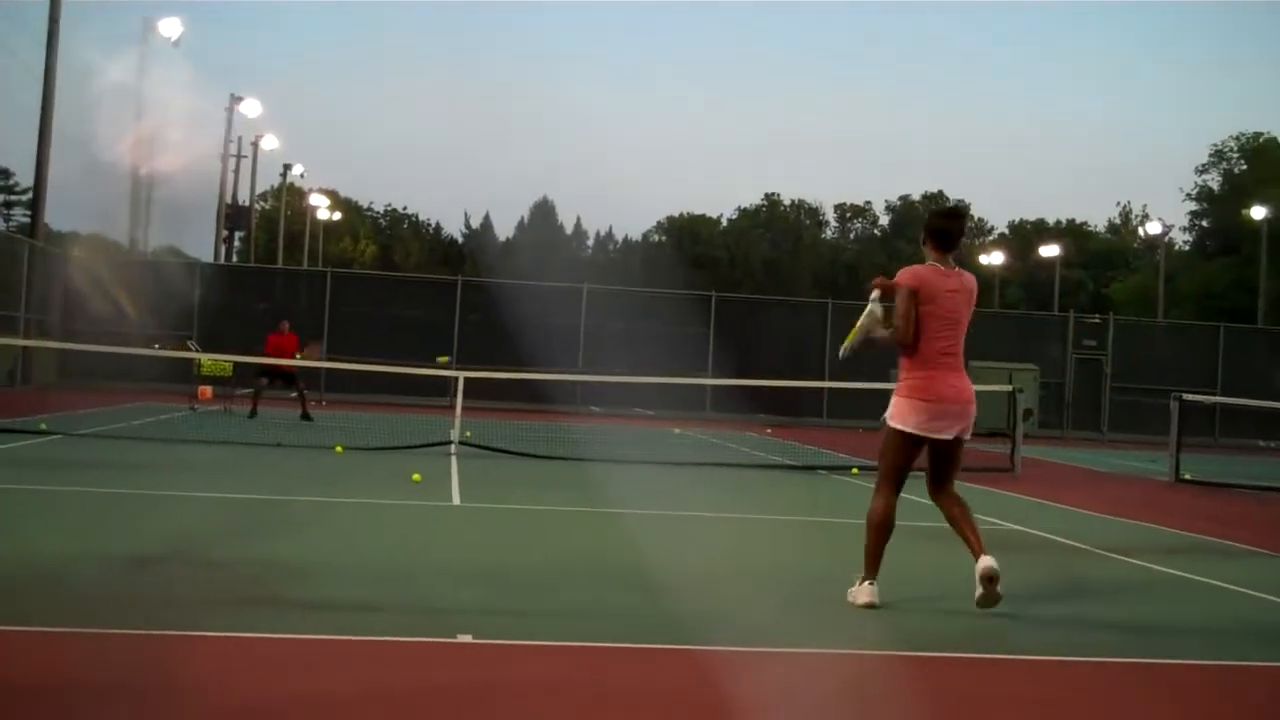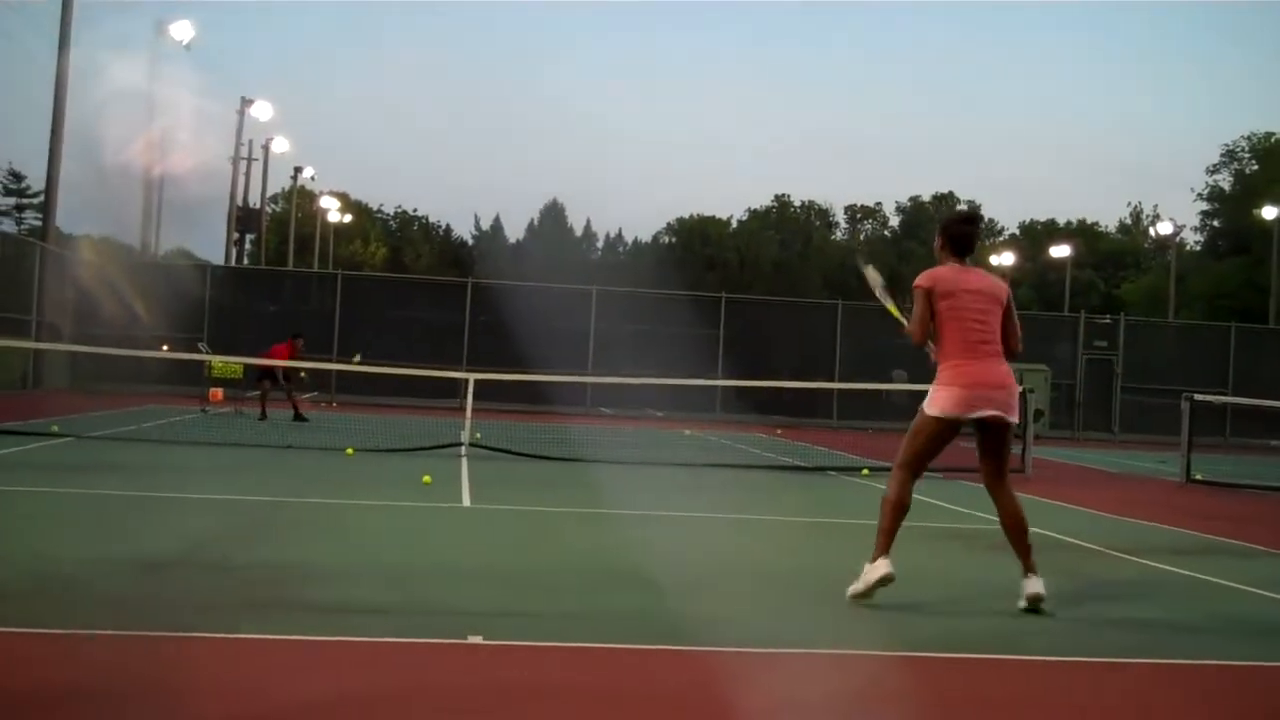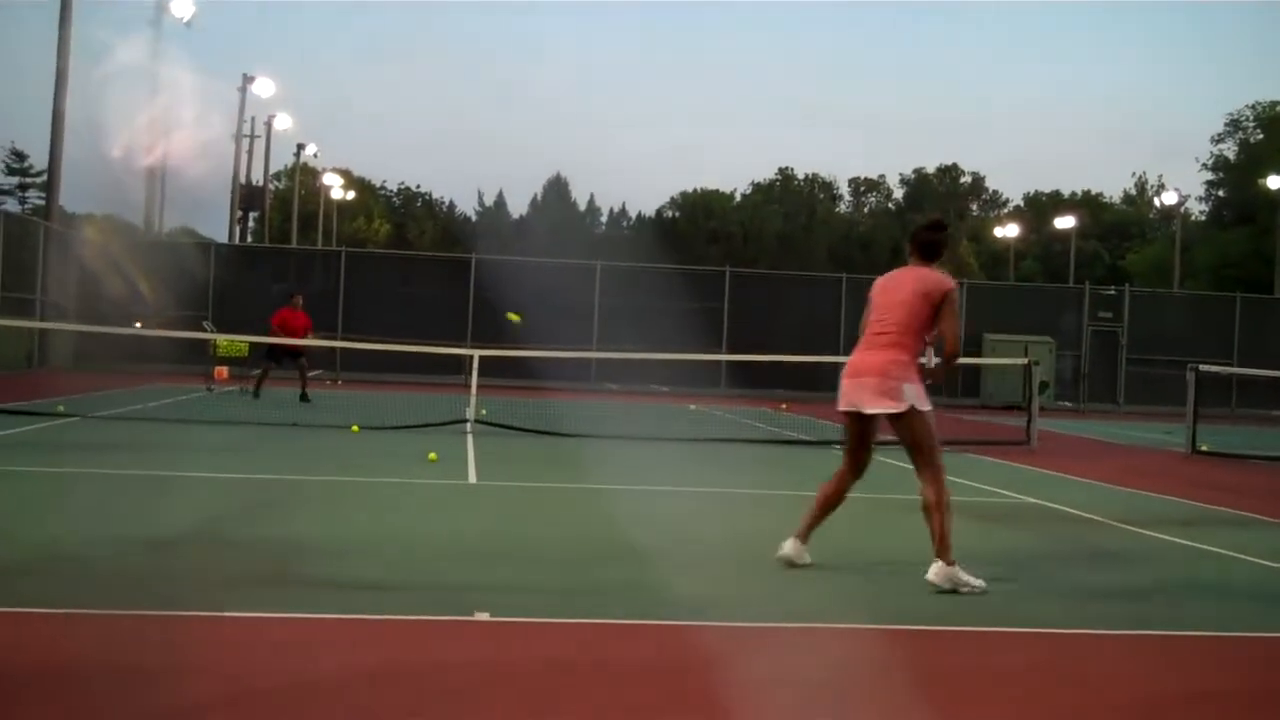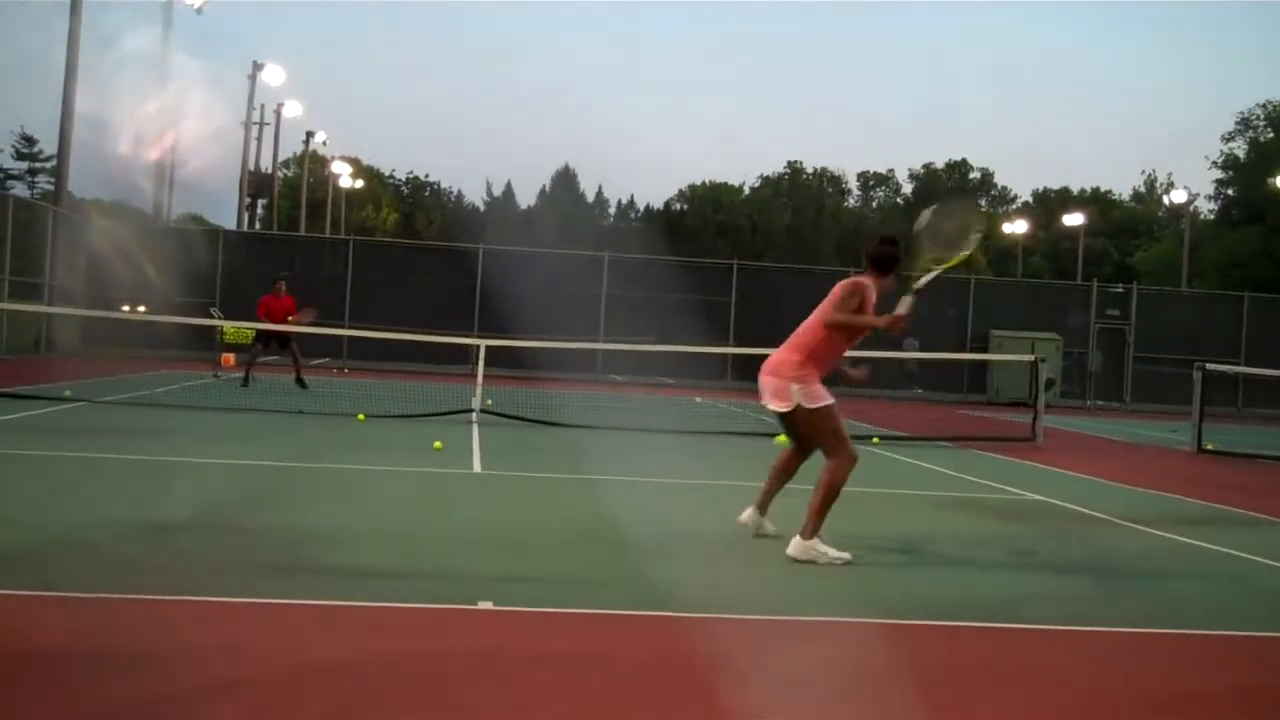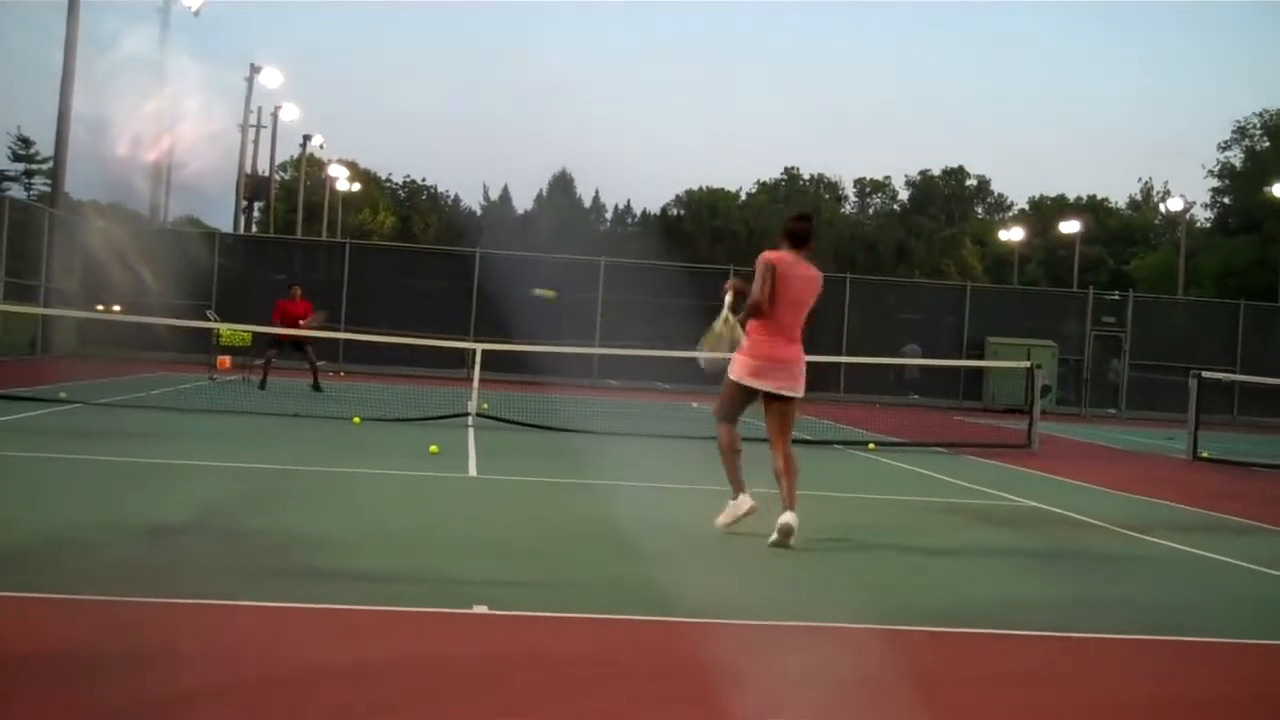
dt=0.5s
person 1, frame 1
left shoulder: (911, 275)
right shoulder: (969, 282)
left elbow: (905, 339)
left wrist: (882, 332)
left hip: (919, 397)
right hip: (958, 397)
left knee: (886, 489)
right knee: (942, 488)
left ankle: (869, 584)
right ankle: (983, 560)
person 1, frame 2
left shoulder: (929, 279)
right shoulder: (998, 285)
left elbow: (919, 338)
right elbow: (1013, 349)
left wrist: (914, 324)
left hip: (956, 387)
right hip: (1000, 386)
left knee: (903, 472)
right knee: (999, 486)
left ankle: (879, 561)
right ankle: (1031, 577)
person 1, frame 3
left shoulder: (883, 282)
right shoulder: (944, 285)
right elbow: (952, 346)
right wrist: (940, 368)
left hip: (855, 375)
right hip: (894, 381)
left knee: (852, 467)
right knee: (931, 472)
left ankle: (797, 541)
right ankle: (945, 565)
person 1, frame 4
left shoulder: (857, 286)
right shoulder: (860, 288)
right elbow: (830, 320)
left wrist: (841, 369)
right wrist: (877, 323)
left hip: (776, 371)
right hip: (794, 378)
left knee: (804, 444)
right knee: (843, 457)
left ankle: (756, 513)
right ankle: (806, 540)
person 1, frame 5
left shoulder: (770, 258)
right shoulder: (816, 277)
left elbow: (760, 300)
left wrist: (744, 312)
right wrist: (743, 290)
left hip: (756, 357)
right hip: (790, 364)
left knee: (725, 420)
right knee: (780, 445)
left ankle: (740, 497)
right ankle: (788, 512)
